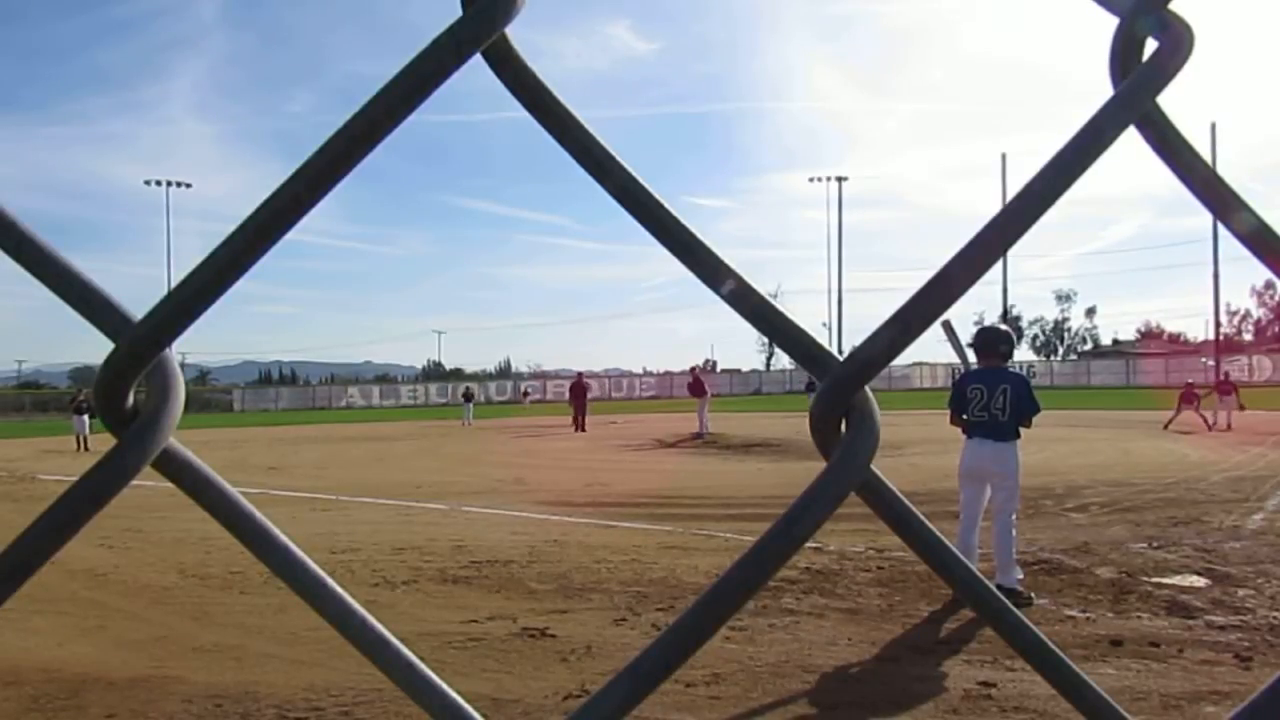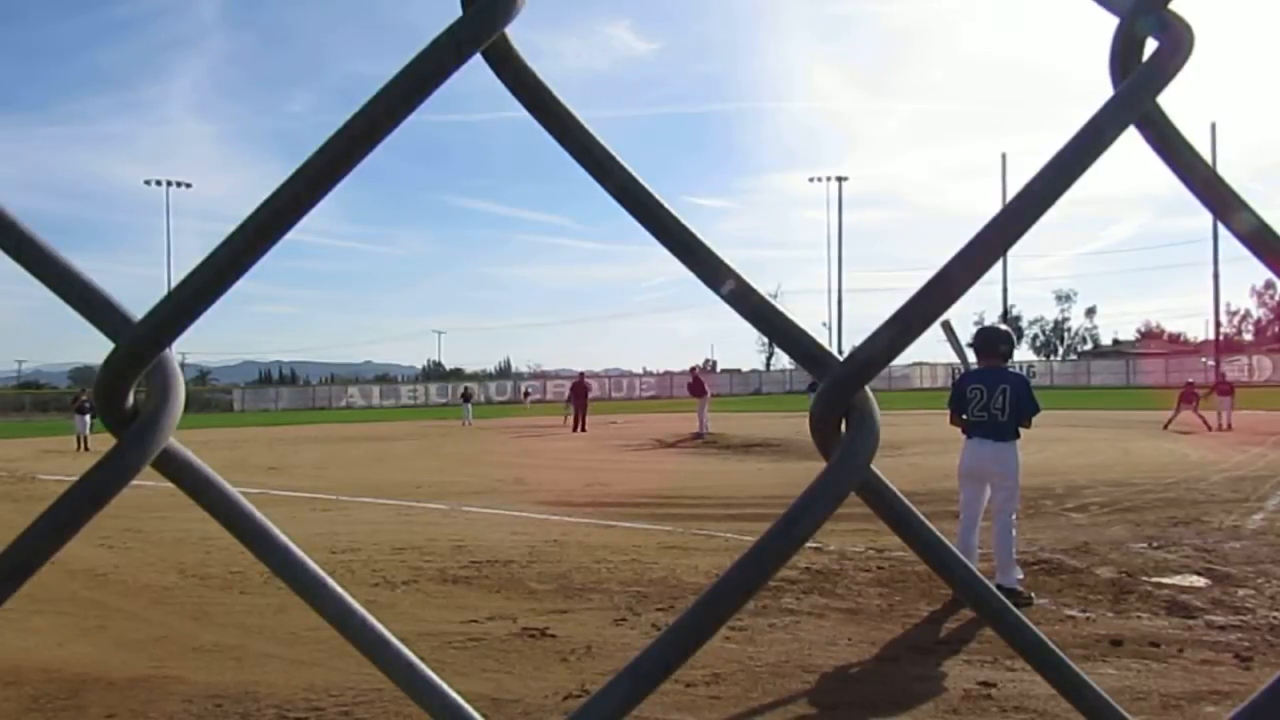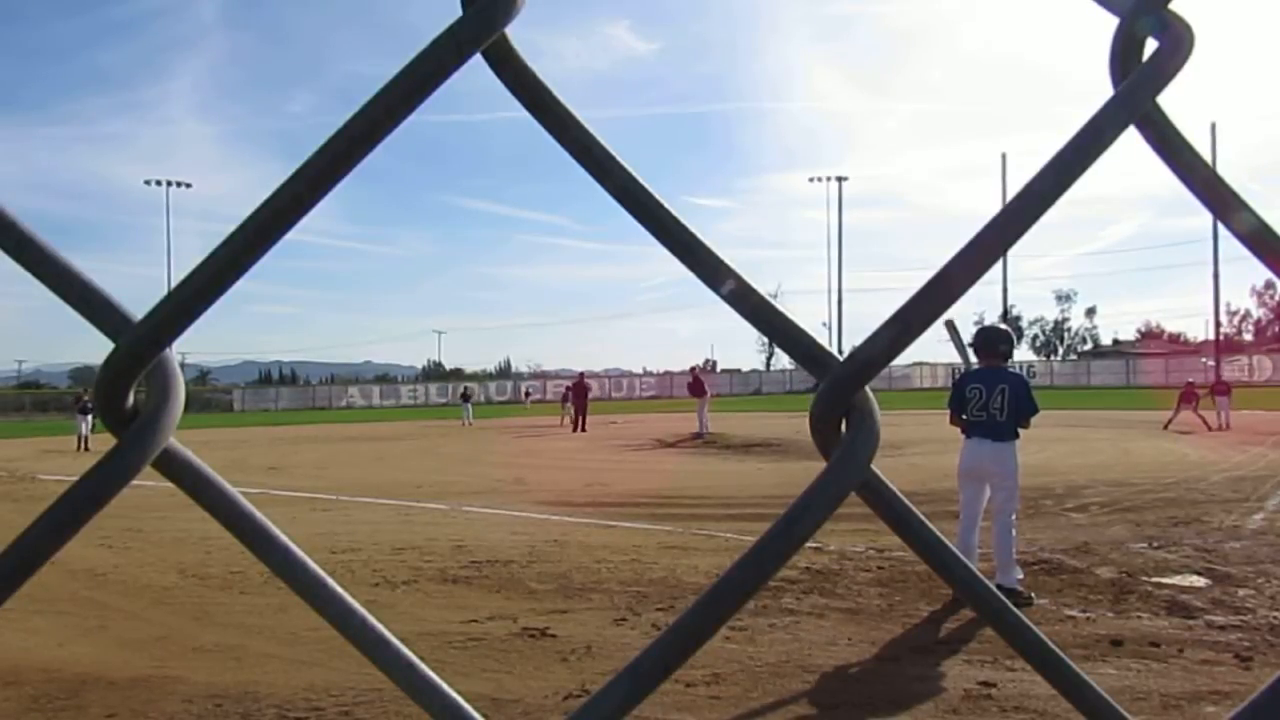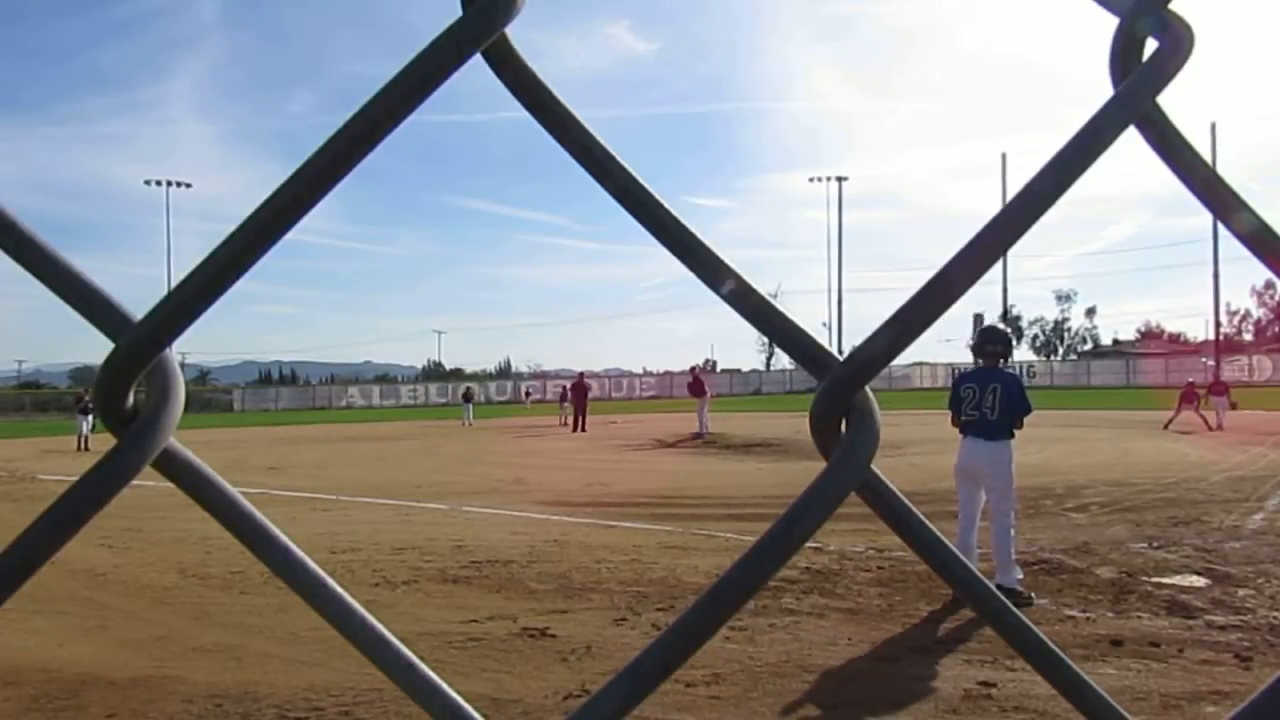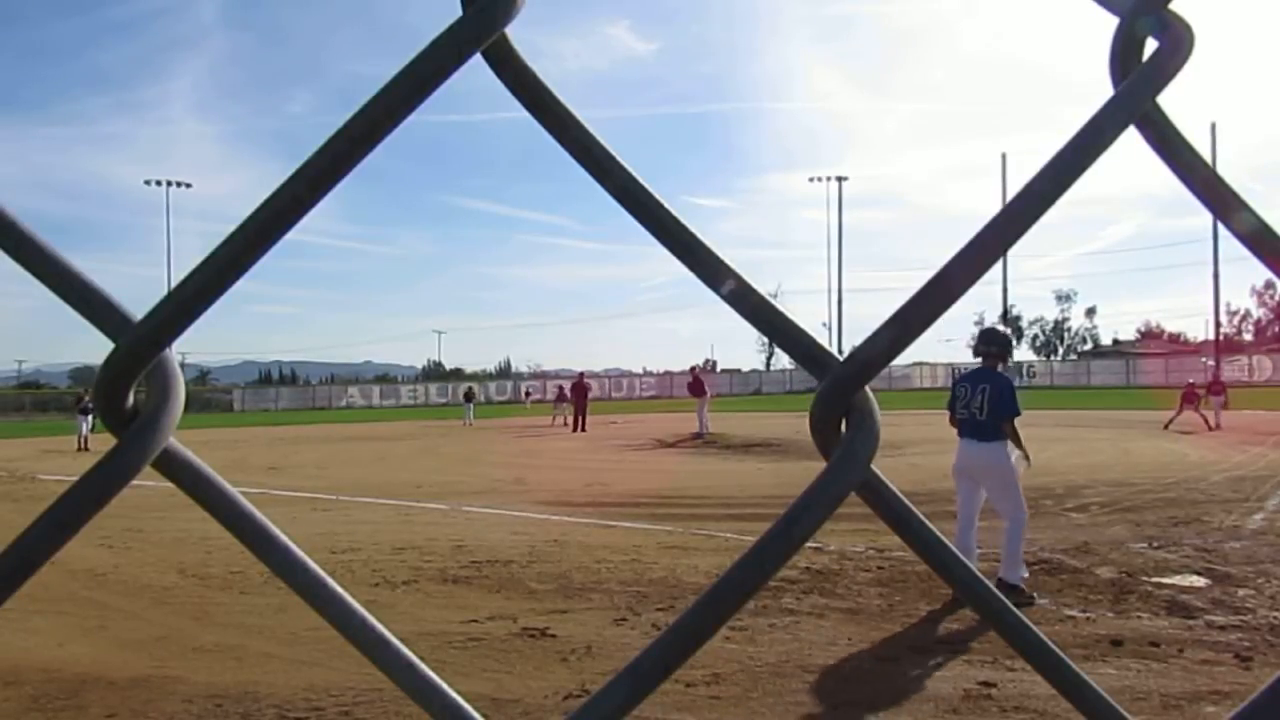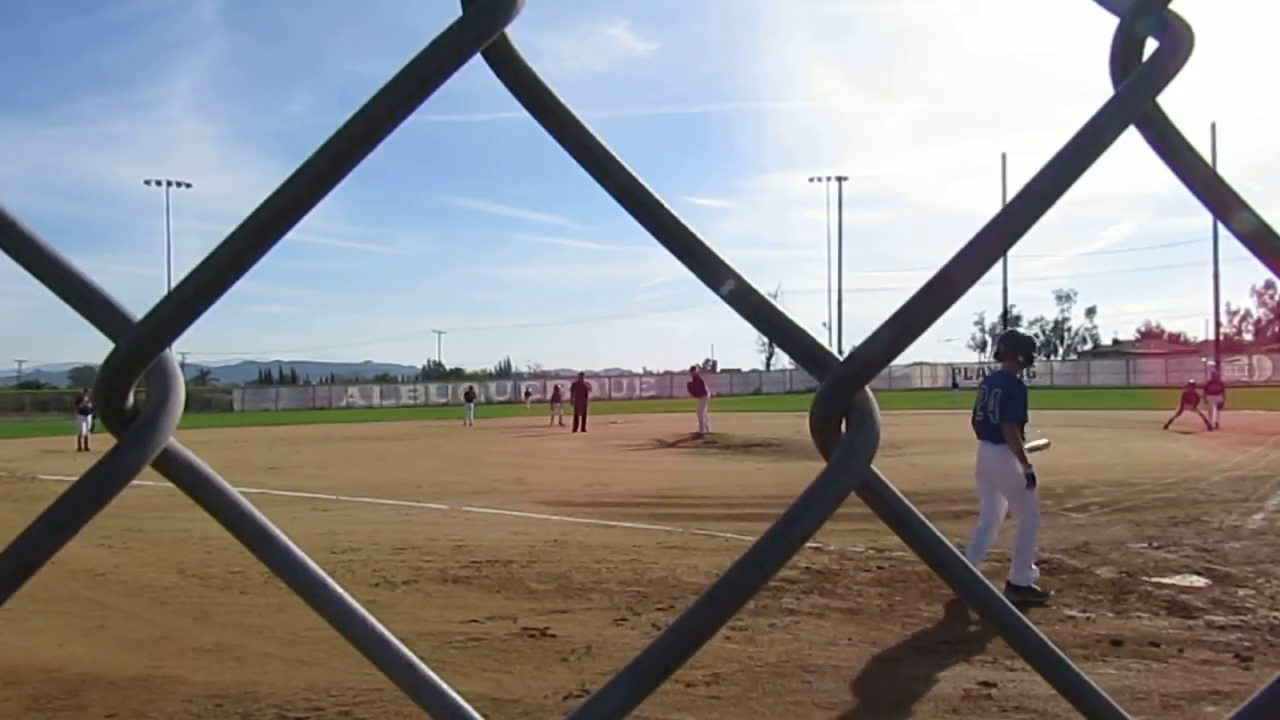
dt=0.3s
person 1, frame 1
left shoulder: (966, 380)
right shoulder: (1017, 381)
left elbow: (955, 419)
right elbow: (1026, 422)
left hip: (973, 451)
right hip: (1003, 452)
left knee: (968, 517)
right knee: (1004, 519)
right ankle: (1006, 583)
person 1, frame 2
left shoulder: (966, 380)
right shoulder: (1017, 381)
left elbow: (955, 419)
right elbow: (1026, 422)
left hip: (972, 451)
right hip: (1003, 452)
left knee: (968, 517)
right knee: (1004, 519)
right ankle: (1006, 583)
person 1, frame 3
left shoulder: (965, 380)
right shoulder: (1016, 381)
left elbow: (955, 420)
right elbow: (1025, 423)
left hip: (972, 451)
right hip: (1002, 452)
left knee: (968, 517)
right knee: (1004, 519)
right ankle: (1007, 584)
person 1, frame 4
left shoulder: (963, 380)
right shoulder: (1010, 381)
left elbow: (955, 421)
right elbow: (1018, 424)
left hip: (968, 450)
right hip: (996, 451)
left knee: (967, 518)
right knee: (1002, 519)
right ankle: (1006, 583)
person 1, frame 5
left shoulder: (962, 380)
right shoulder: (1002, 382)
left elbow: (953, 420)
right elbow: (1007, 425)
right wrist: (1023, 450)
left hip: (965, 451)
right hip: (994, 452)
left knee: (966, 518)
right knee: (1016, 516)
right ankle: (1009, 580)
person 1, frame 6
left shoulder: (987, 382)
right shoulder: (1015, 386)
left elbow: (975, 421)
right elbow: (1010, 430)
right wrist: (1027, 465)
left hip: (985, 453)
right hip: (1006, 456)
left knee: (988, 517)
right knee: (1028, 519)
right ankle: (1020, 582)
